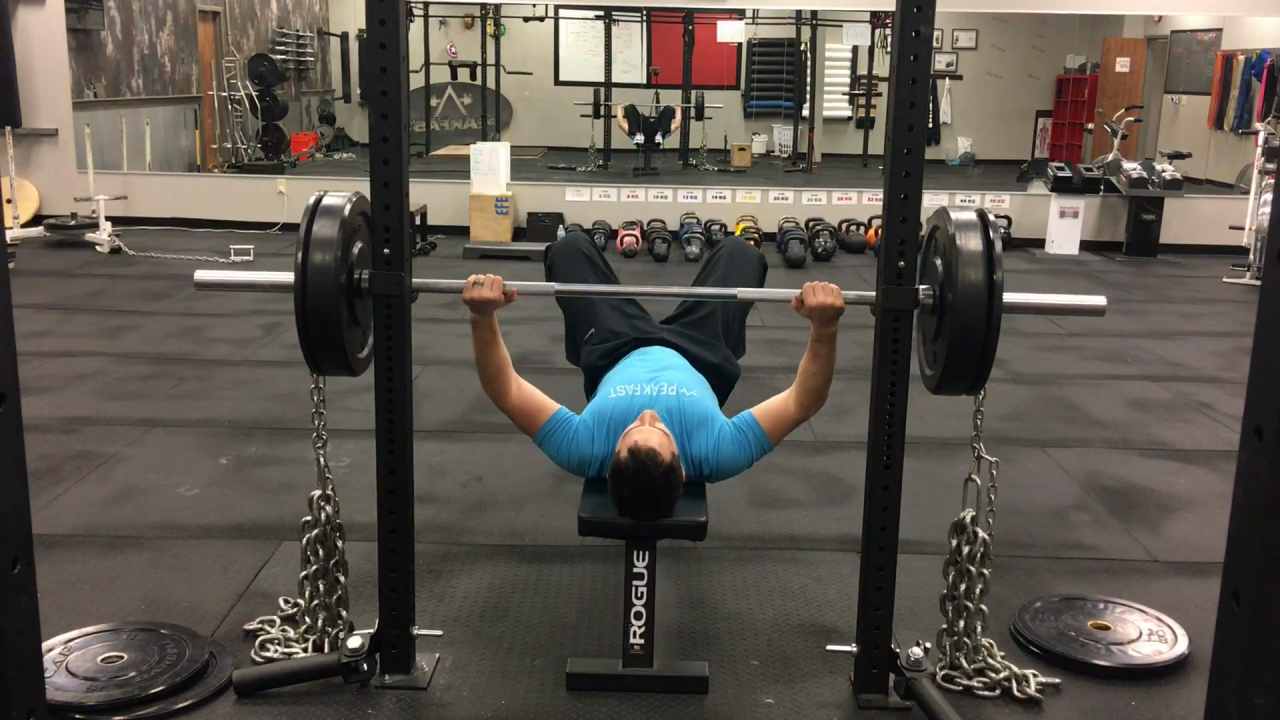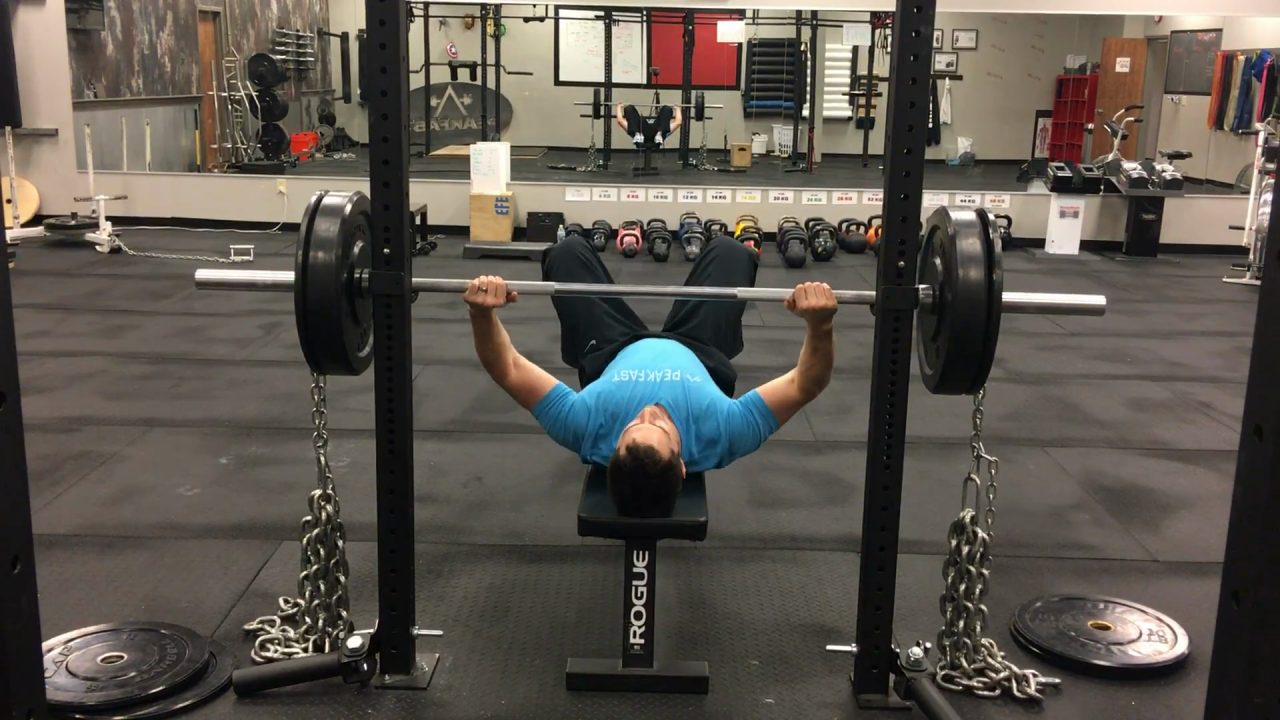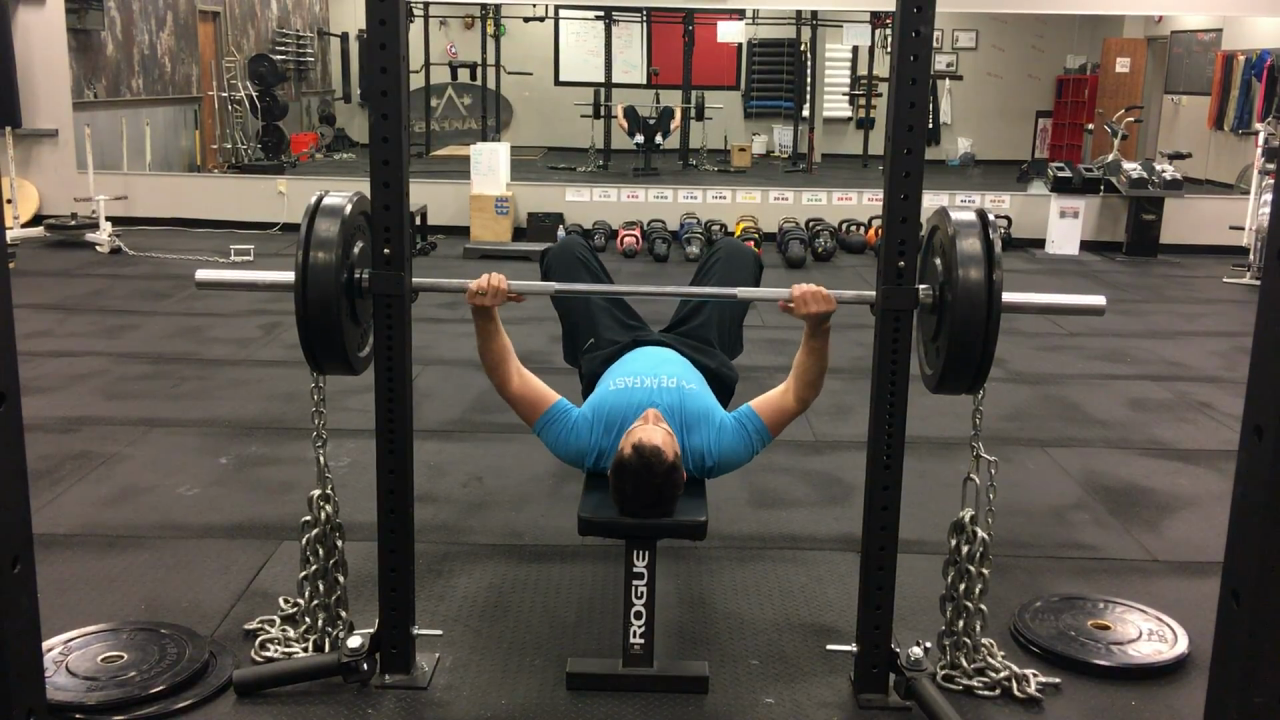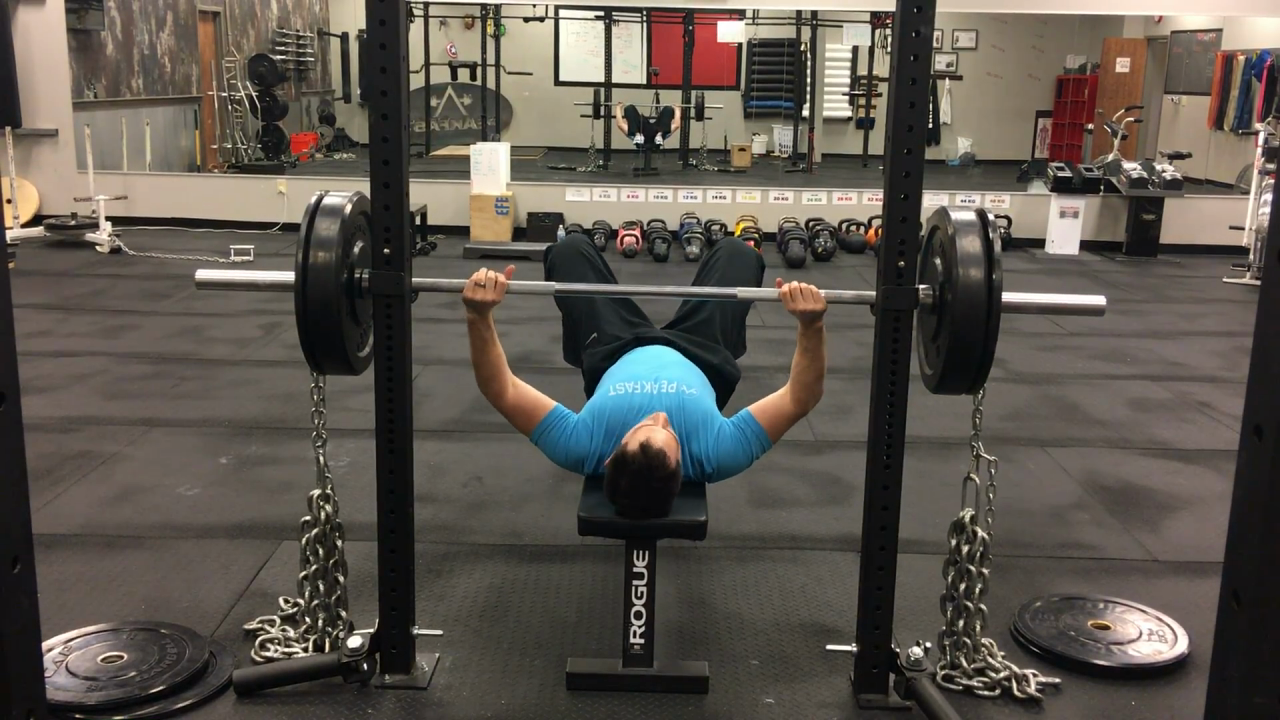
dt=0.7s
person 1, frame 1
left shoulder: (586, 451)
right shoulder: (714, 454)
left elbow: (505, 391)
right elbow: (803, 402)
left wrist: (483, 316)
right wrist: (824, 327)
left hip: (614, 358)
right hip: (696, 361)
left knee: (570, 246)
right knee: (740, 252)
person 1, frame 2
left shoulder: (587, 430)
right shoulder: (720, 437)
left elbow: (507, 368)
right elbow: (806, 384)
left wrist: (482, 313)
right wrist: (820, 324)
left hip: (613, 353)
right hip: (697, 354)
left knee: (567, 251)
right knee: (729, 250)
person 1, frame 3
left shoulder: (585, 444)
right shoulder: (715, 448)
left elbow: (509, 379)
right elbow: (798, 394)
left wrist: (485, 313)
right wrist: (817, 325)
left hip: (612, 359)
right hip: (697, 363)
left knee: (568, 251)
right knee: (734, 252)
person 1, frame 4
left shoulder: (583, 449)
right shoulder: (714, 455)
left elbow: (499, 389)
right elbow: (800, 398)
left wrist: (479, 315)
right wrist: (810, 325)
left hip: (616, 357)
right hip: (698, 364)
left knee: (571, 248)
right knee: (736, 252)
